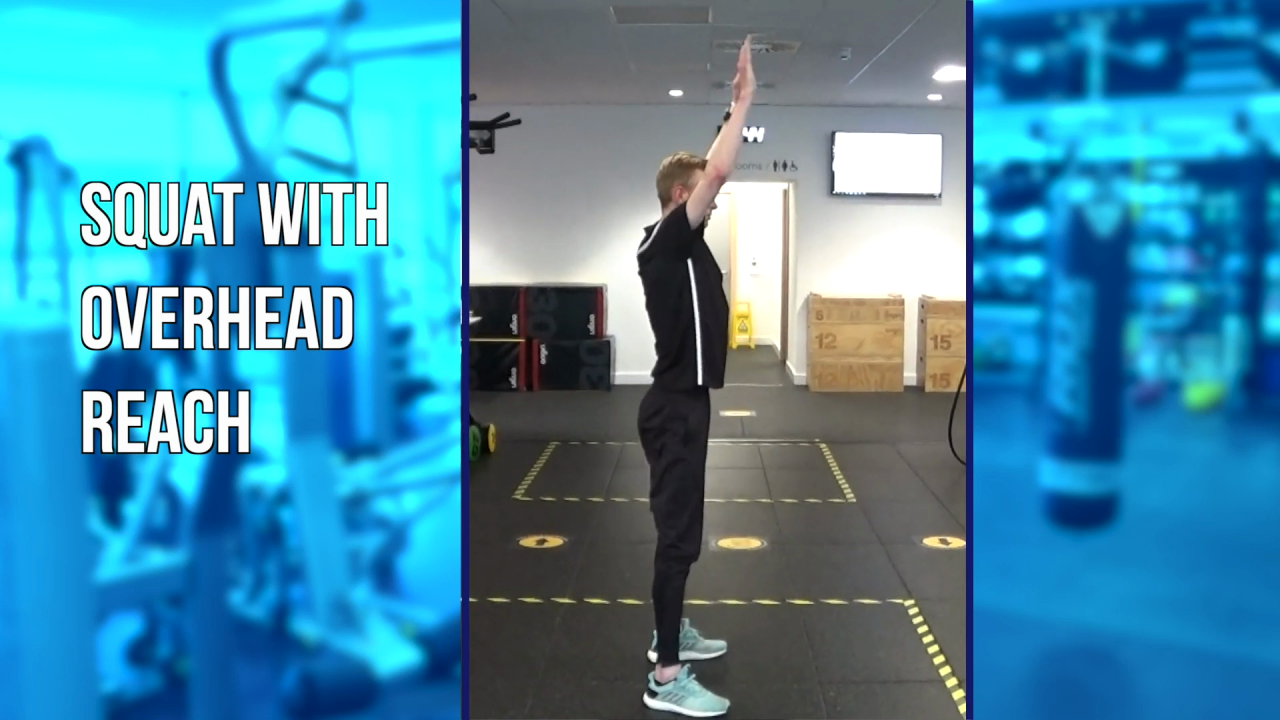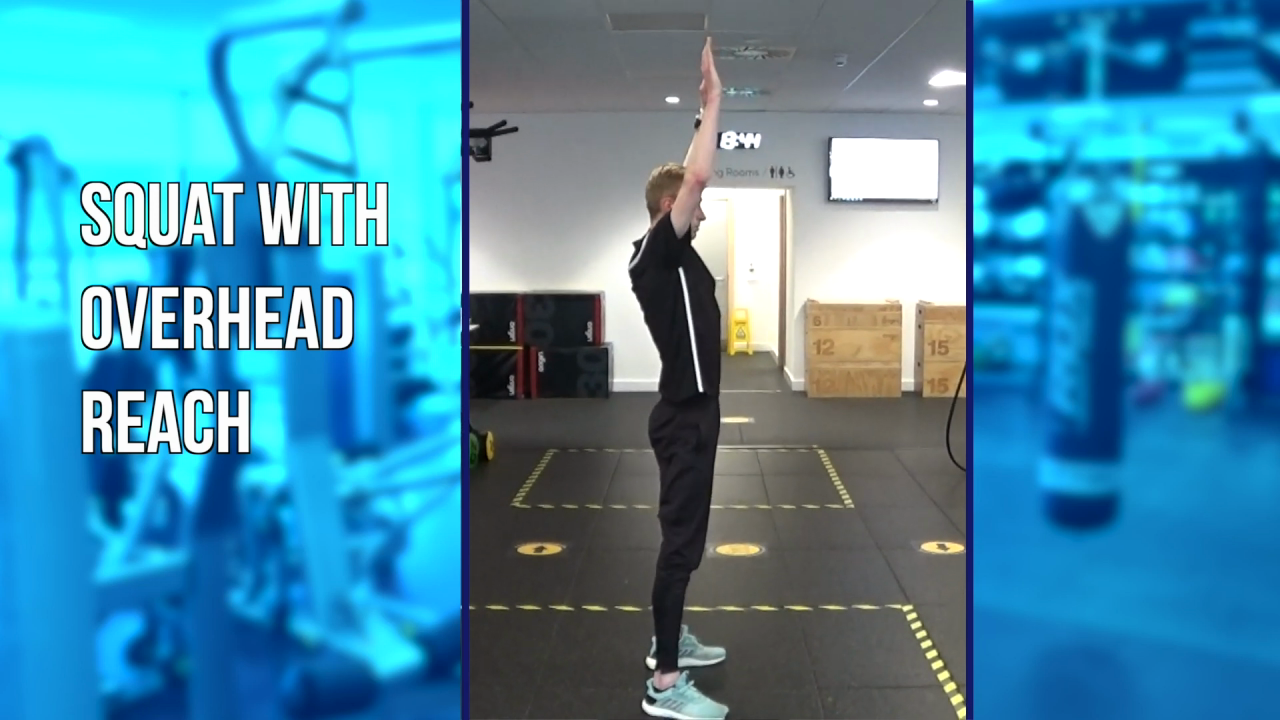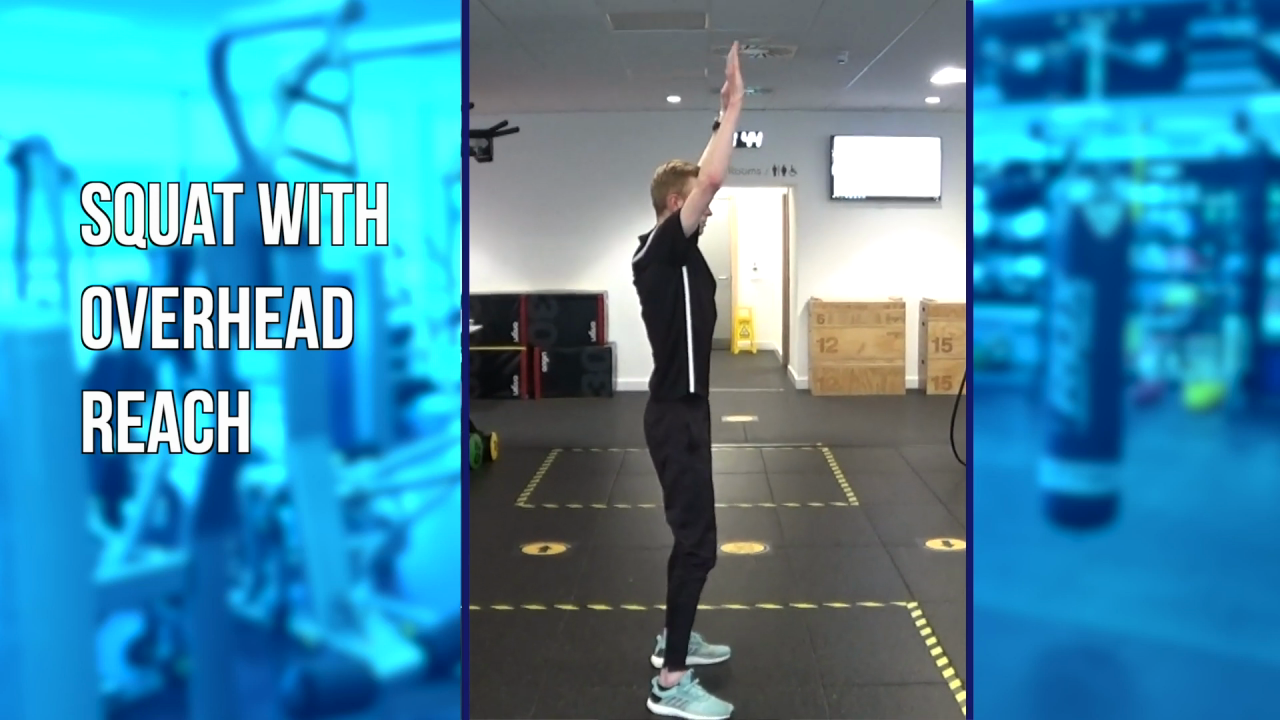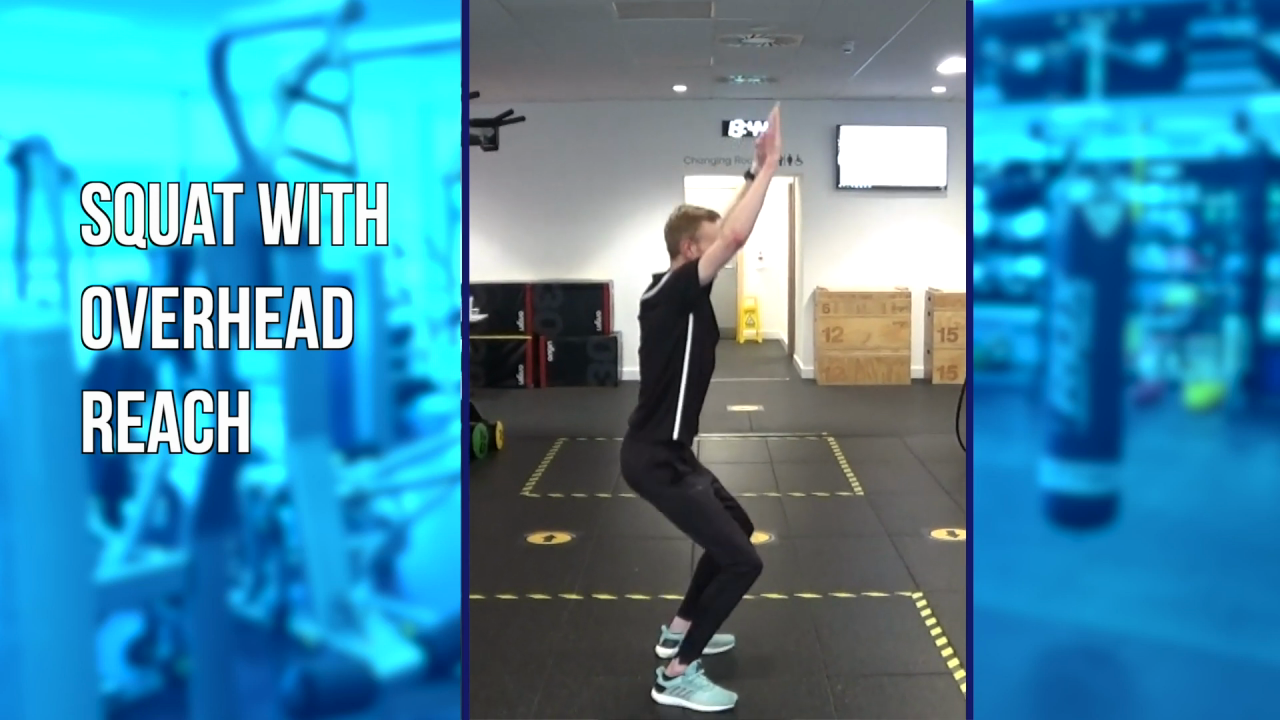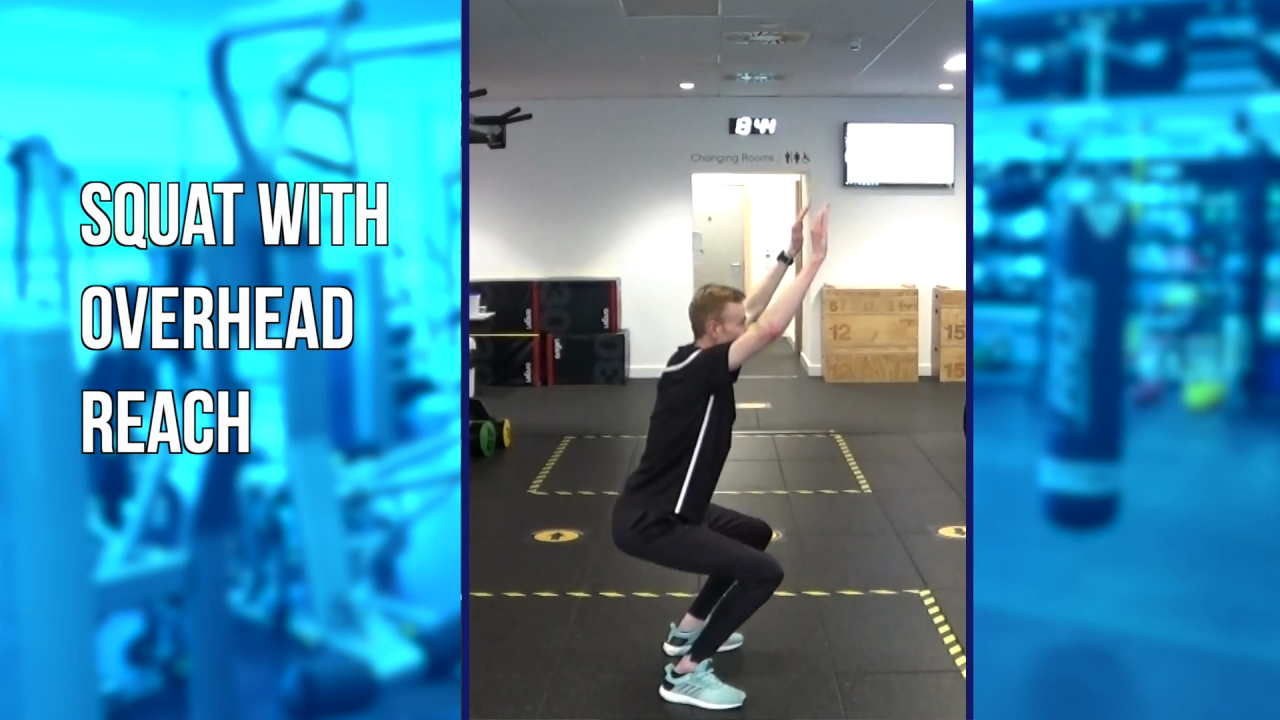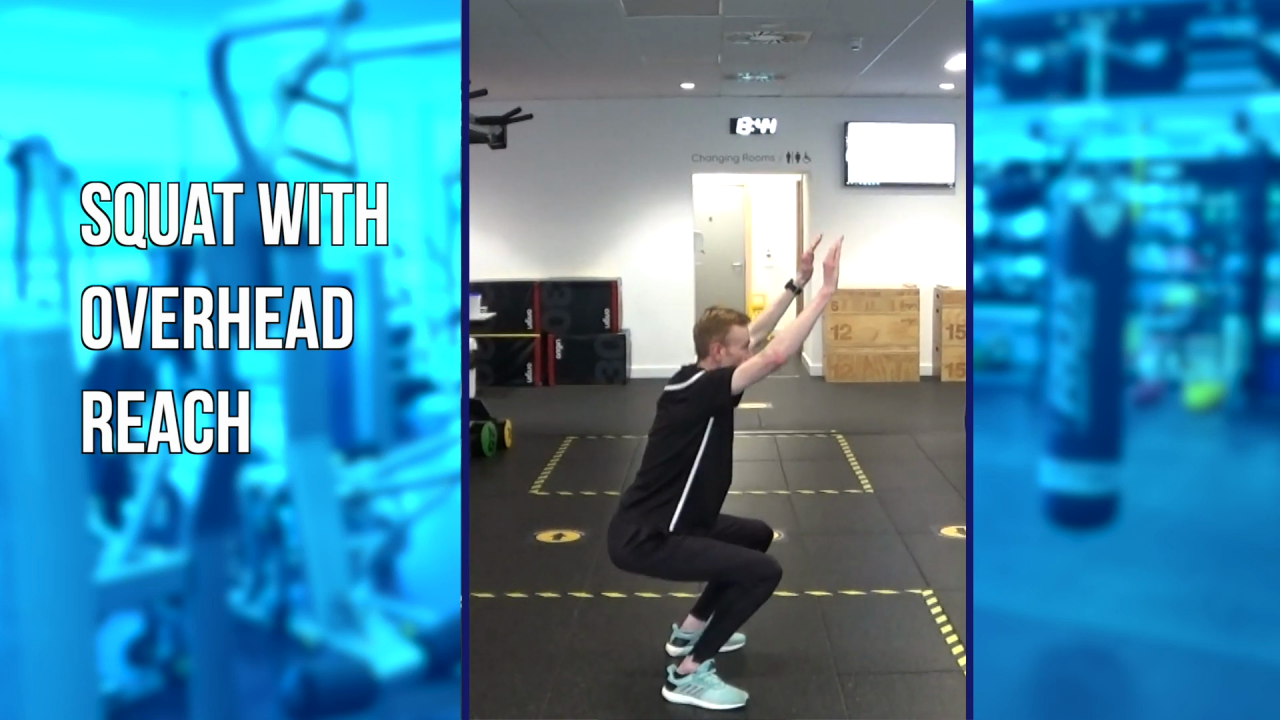
dt=0.5s
person 1, frame 1
left shoulder: (674, 243)
right shoulder: (669, 240)
left elbow: (712, 171)
right elbow: (720, 172)
left wrist: (737, 111)
right wrist: (743, 104)
left hip: (679, 404)
right hip: (676, 409)
left knee: (682, 532)
right knee: (678, 538)
left ankle: (671, 632)
person 1, frame 2
left shoulder: (669, 255)
right shoulder: (657, 252)
left elbow: (692, 180)
right elbow: (696, 177)
left wrist: (709, 113)
right wrist: (711, 106)
left hip: (690, 411)
right hip: (685, 416)
left knee: (684, 538)
right knee: (681, 544)
left ankle: (670, 639)
person 1, frame 3
left shoulder: (668, 252)
right shoulder: (662, 249)
left elbow: (703, 178)
right elbow: (712, 178)
left wrist: (723, 117)
right wrist: (732, 109)
left hip: (681, 409)
right hip: (677, 414)
left knee: (693, 537)
right knee: (696, 545)
left ankle: (674, 638)
person 1, frame 4
left shoulder: (675, 290)
right shoulder: (675, 290)
left elbow: (727, 230)
right elbow: (736, 235)
left wrist: (755, 170)
right wrist: (769, 167)
left hip: (667, 451)
right hip: (656, 460)
left knee: (736, 528)
right knee: (741, 561)
left ankle: (680, 628)
right ankle: (677, 674)
person 1, frame 5
left shoulder: (693, 360)
right shoulder: (701, 369)
left elbow: (754, 313)
right elbow: (770, 329)
left wrist: (787, 255)
right wrist: (814, 262)
left hip: (664, 507)
right hip: (648, 522)
left knee: (756, 534)
right knee: (763, 572)
left ankle: (689, 627)
right ankle: (686, 671)
person 1, frame 6
left shoulder: (698, 381)
right shoulder: (701, 390)
left elbow: (759, 339)
right elbow: (775, 357)
left wrist: (797, 283)
right wrist: (825, 290)
left hip: (660, 523)
right hip: (643, 540)
left knee: (758, 537)
right knee: (762, 571)
left ankle: (691, 629)
right ankle: (688, 673)
